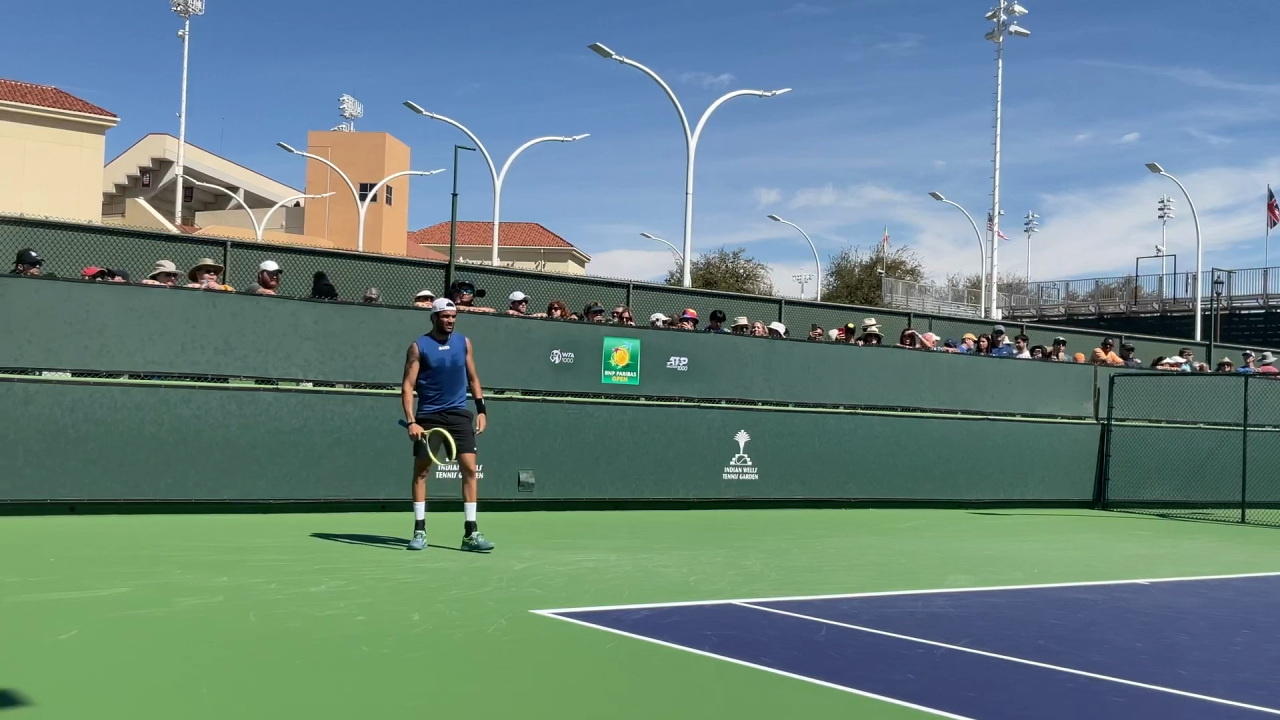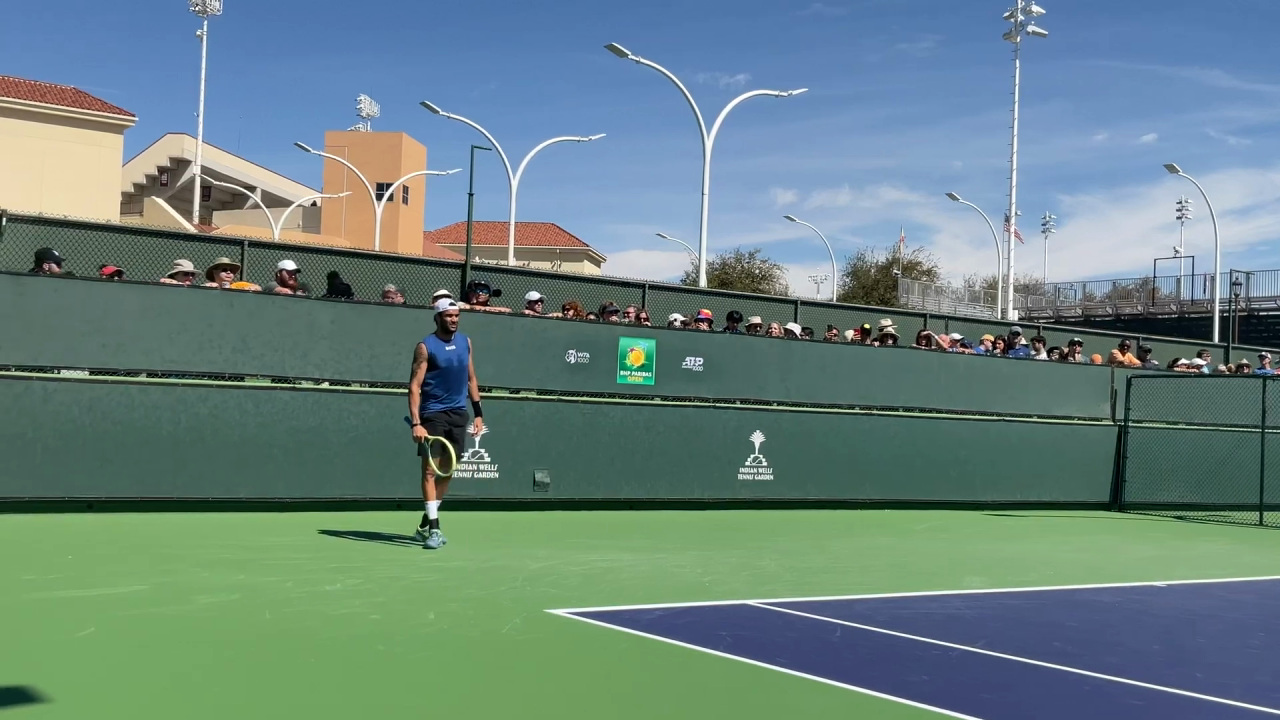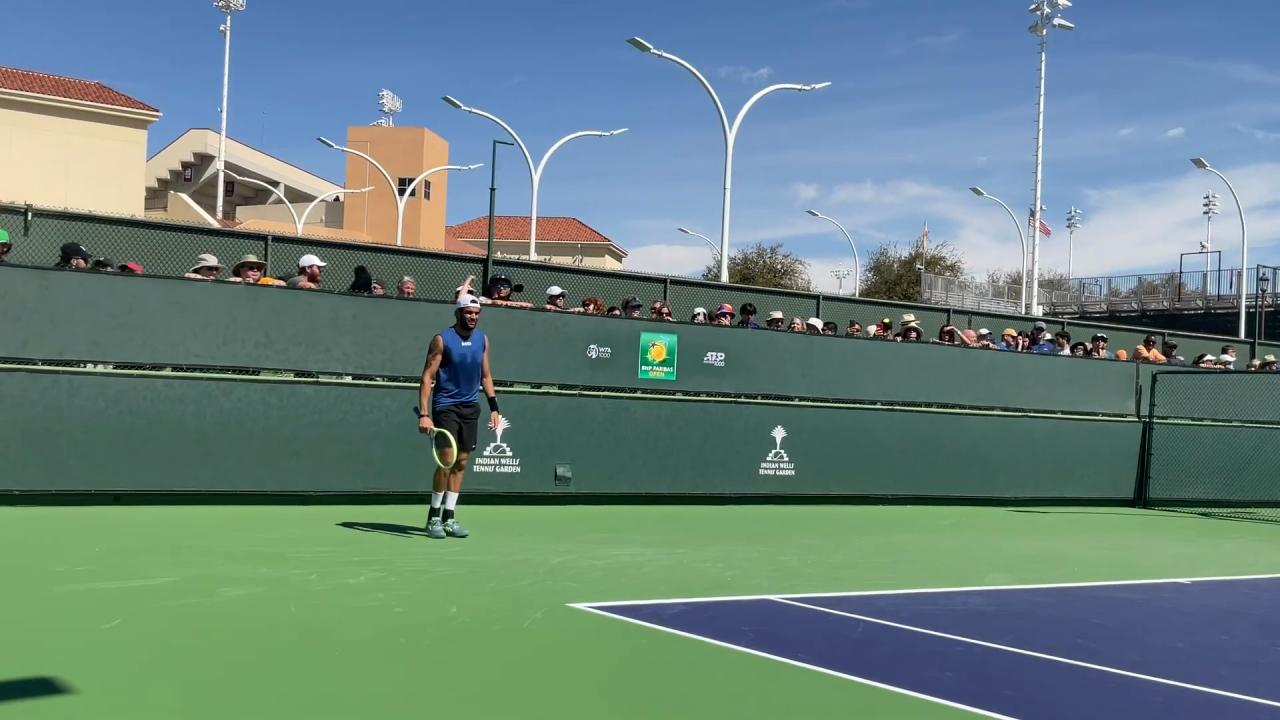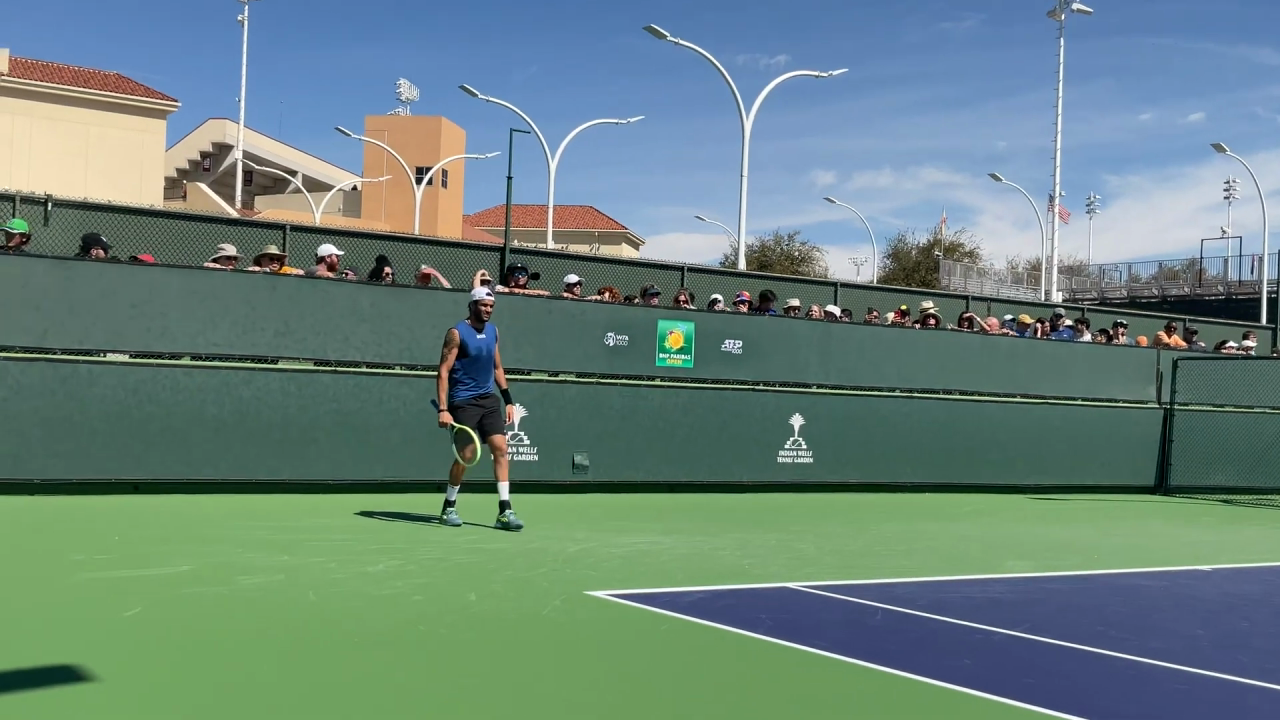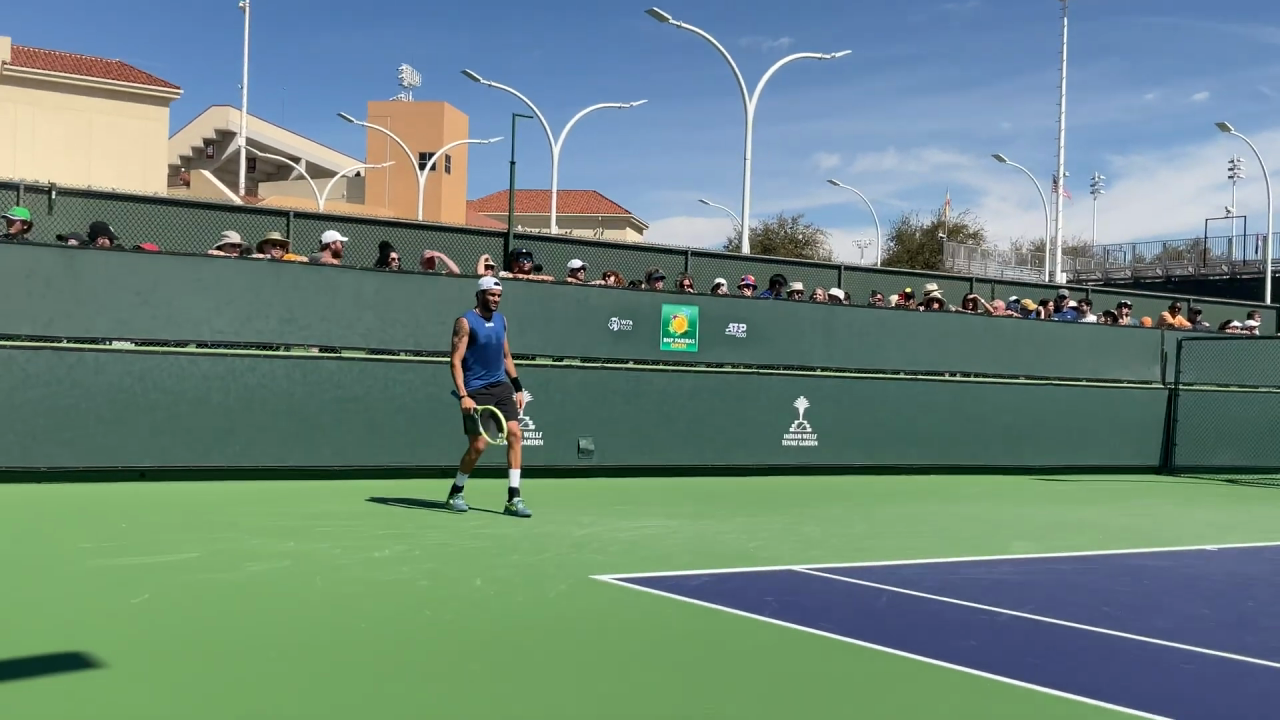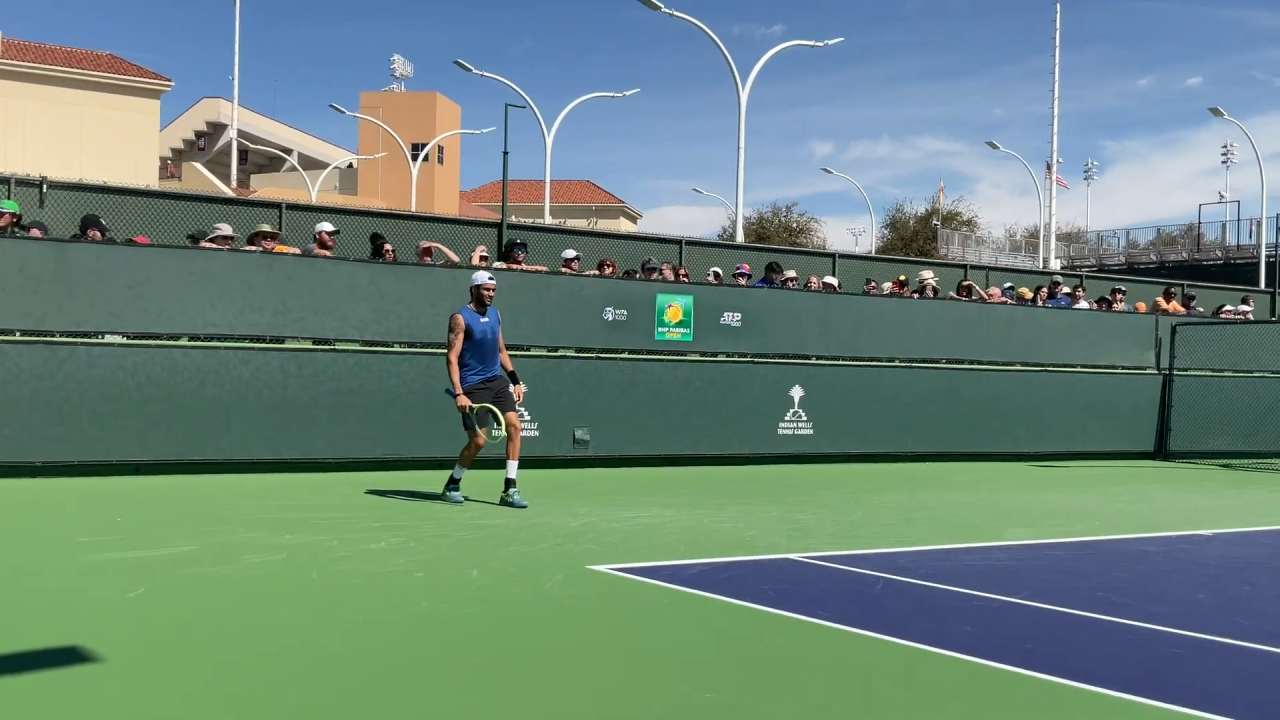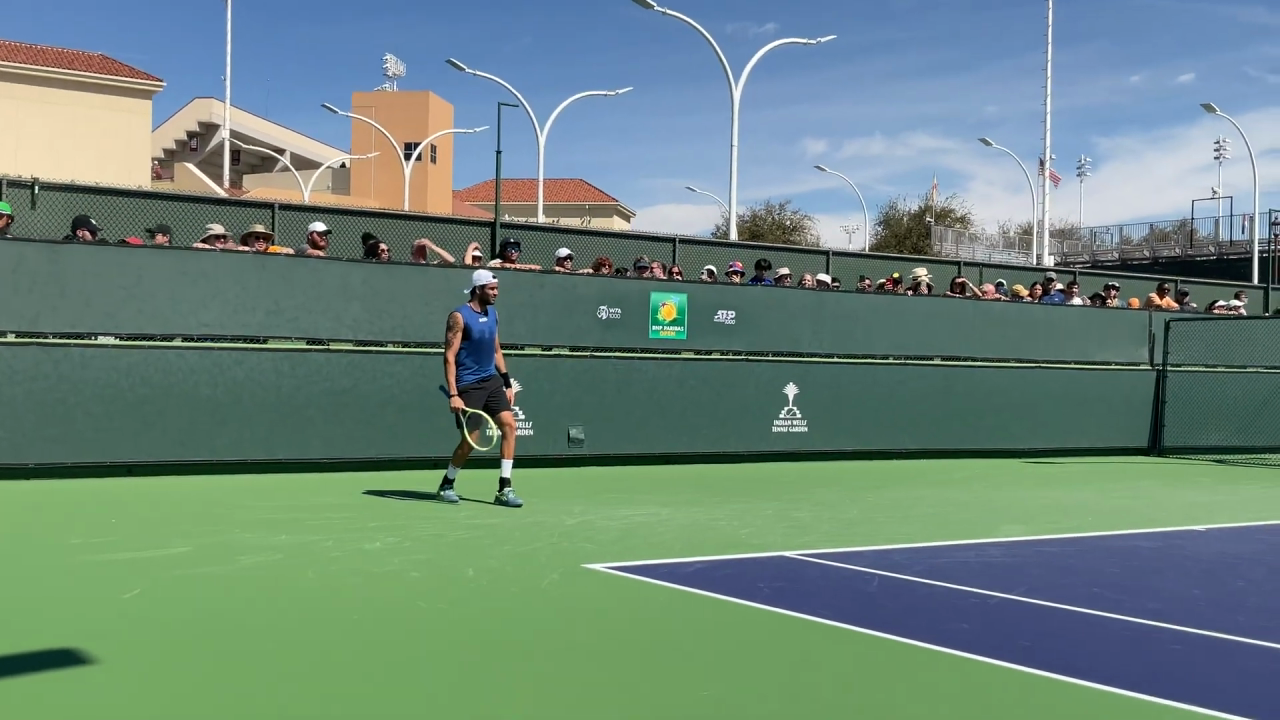
dt=0.4s
person 1, frame 1
left shoulder: (463, 342)
right shoulder: (418, 347)
left elbow: (472, 378)
right elbow: (407, 386)
left wrist: (481, 409)
right wrist: (411, 421)
left hip: (460, 415)
right hip: (429, 416)
left knee: (469, 469)
right knee: (421, 472)
left ankle: (472, 533)
right ankle: (420, 531)
person 1, frame 2
left shoulder: (465, 343)
right shoulder: (425, 347)
left elbow: (471, 379)
right elbow: (414, 387)
left wrist: (478, 413)
right wrist: (416, 423)
left hip: (458, 415)
right hip: (433, 415)
left knee: (446, 472)
right knee: (430, 471)
left ankle: (425, 525)
right ankle: (434, 530)
person 1, frame 3
left shoulder: (482, 340)
right shoulder: (442, 340)
left elbow: (486, 375)
right elbow: (427, 378)
left wrist: (494, 408)
right wrist: (424, 414)
left hip: (470, 409)
right hip: (446, 408)
left knee: (460, 464)
right knee: (446, 461)
left ankle: (447, 519)
right ankle: (434, 518)
person 1, frame 4
left shoulder: (493, 331)
right shoulder: (457, 333)
right elbow: (443, 372)
left wrist: (508, 400)
right wrist: (442, 408)
left hip: (489, 400)
right hip: (464, 401)
left knee: (501, 450)
right knee: (465, 456)
left ankle: (505, 512)
right ankle: (448, 508)
person 1, frame 5
left shoulder: (501, 320)
right shoulder: (465, 322)
right elbow: (456, 361)
left wrist: (518, 387)
right wrist: (463, 395)
left hip: (500, 387)
right hip: (476, 391)
left knee: (515, 435)
right knee: (478, 445)
left ankle: (513, 499)
right ankle: (455, 493)
person 1, frame 6
left shoulder: (495, 314)
right shoulder: (460, 318)
right elbow: (452, 358)
left wrist: (515, 380)
right wrist: (458, 393)
left hip: (497, 381)
right hip: (473, 386)
left knee: (515, 427)
right knee: (478, 441)
left ankle: (510, 491)
right ankle: (452, 484)
person 1, frame 7
left shoulder: (493, 314)
right shoulder: (459, 317)
right elbow: (449, 357)
left wrist: (507, 383)
right wrist: (453, 394)
left hip: (492, 381)
right hip: (468, 385)
left knee: (509, 426)
right knee: (469, 440)
left ankle: (504, 490)
right ankle: (446, 485)
